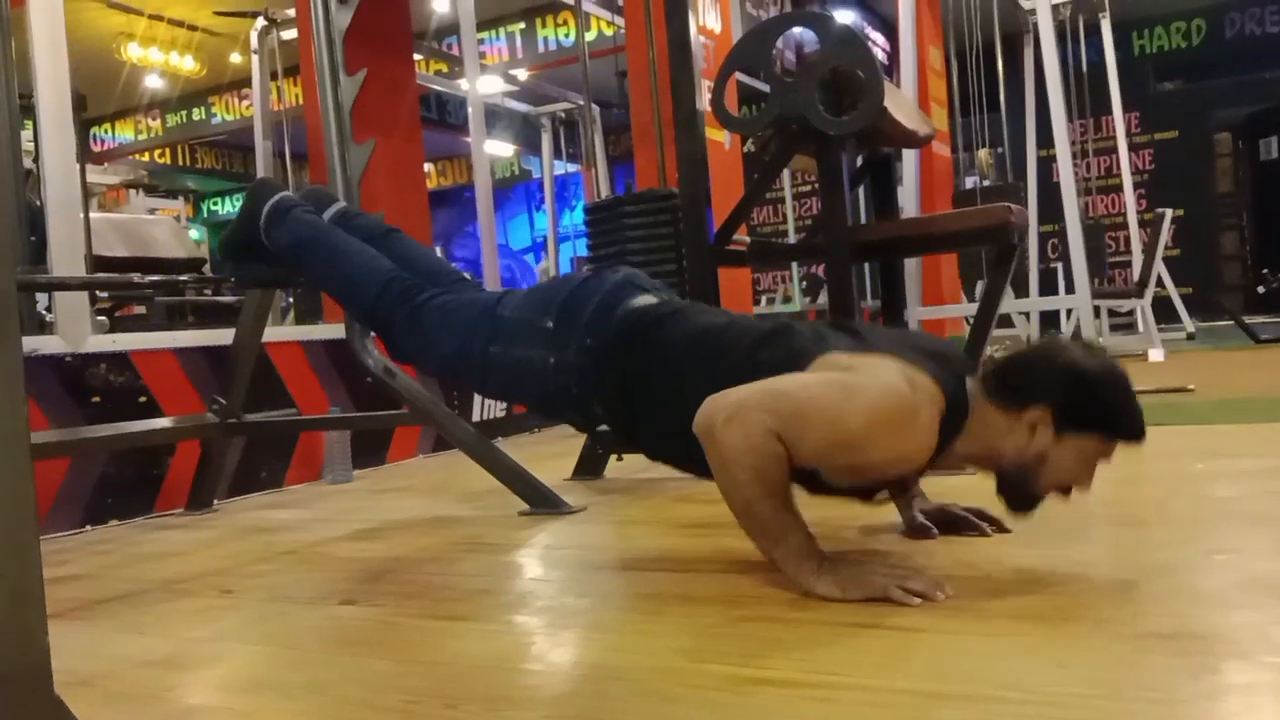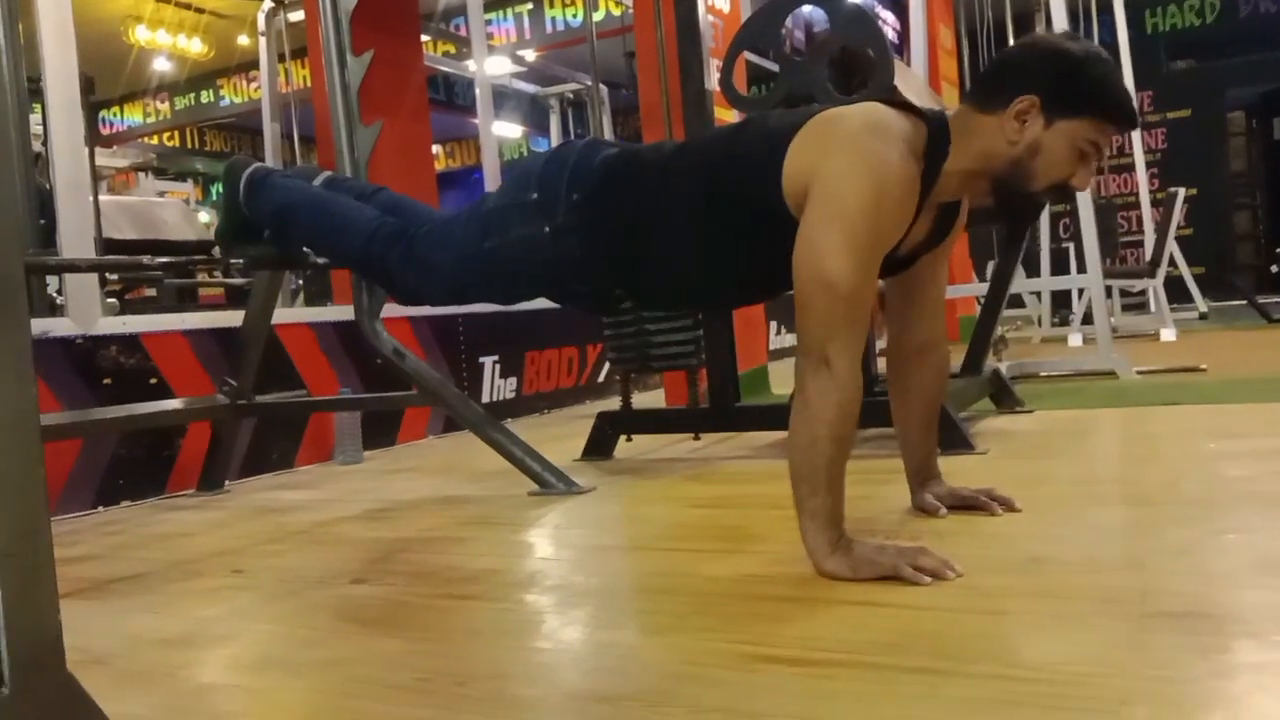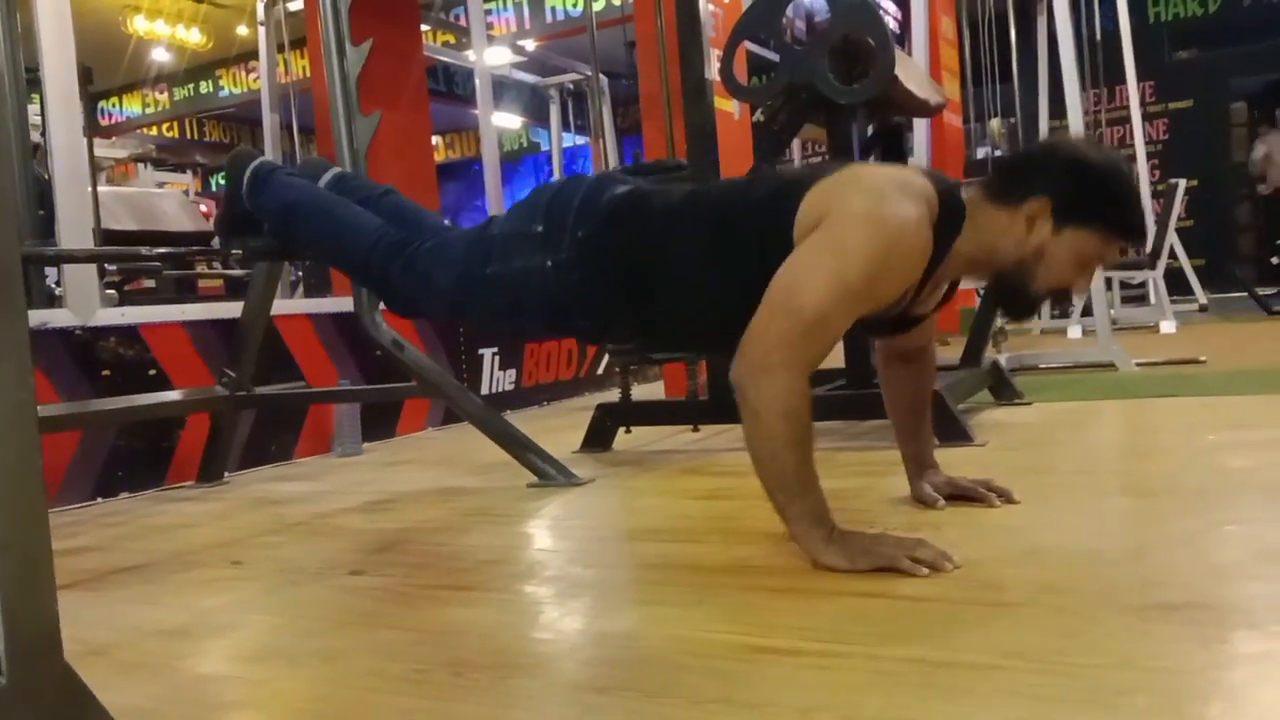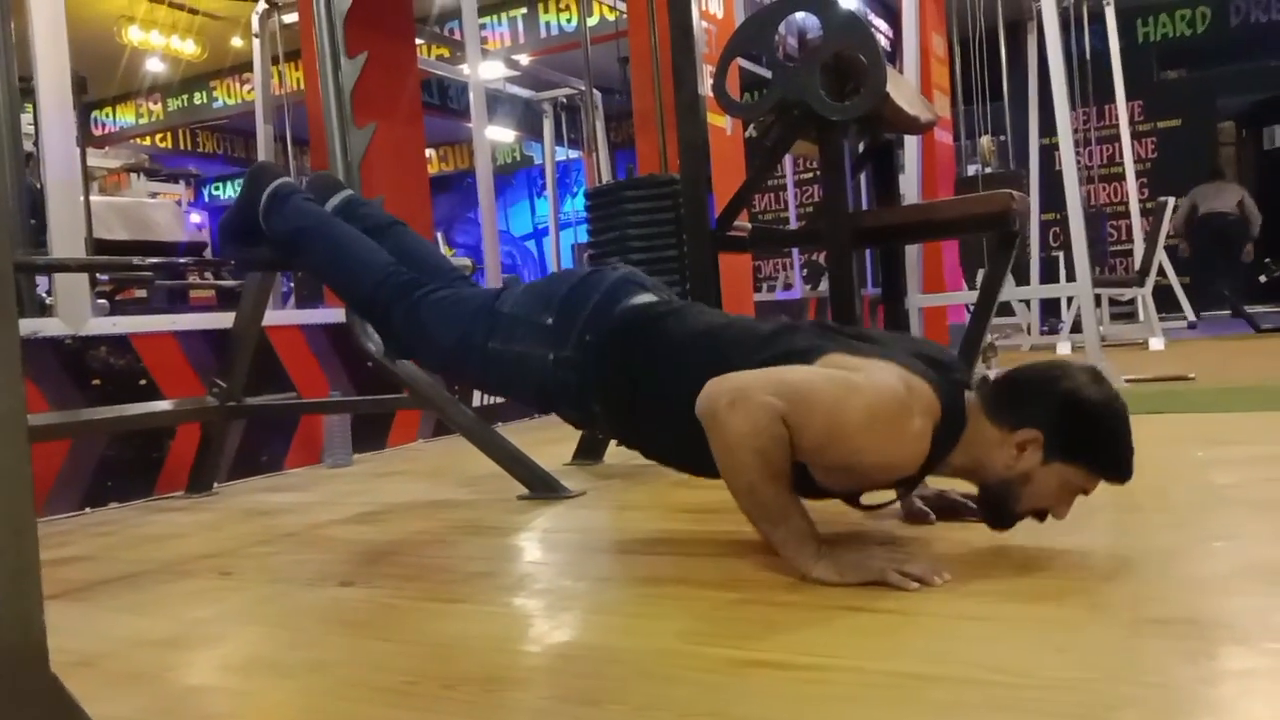
dt=0.7s
person 1, frame 1
left shoulder: (953, 380)
right shoulder: (906, 418)
right elbow: (730, 421)
left wrist: (910, 501)
right wrist: (813, 568)
left hip: (644, 320)
right hip: (594, 350)
left knee: (451, 301)
right knee: (413, 318)
left ankle: (324, 214)
right ankle: (277, 220)
person 1, frame 2
left shoulder: (945, 189)
right shoulder: (877, 163)
left elbow: (918, 340)
right elbow: (828, 360)
left wrist: (923, 480)
right wrist: (829, 545)
left hip: (623, 244)
right hip: (578, 216)
left knee: (423, 252)
right knee: (407, 262)
left ankle: (319, 184)
right ankle: (262, 193)
person 1, frame 3
left shoulder: (945, 247)
right shoulder: (893, 227)
left elbow: (904, 351)
right elbow: (765, 368)
left wrist: (923, 471)
right wrist: (820, 538)
left hip: (631, 253)
right hip: (585, 250)
left knee: (430, 256)
right knee: (411, 274)
left ankle: (331, 185)
right ankle: (263, 190)
person 1, frame 4
left shoulder: (949, 382)
right shoulder: (899, 425)
right elbow: (732, 402)
left wrist: (915, 492)
right wrist: (812, 553)
left hip: (638, 319)
right hip: (590, 343)
left knee: (452, 298)
right knee: (413, 312)
left ankle: (333, 202)
right ankle: (275, 203)
